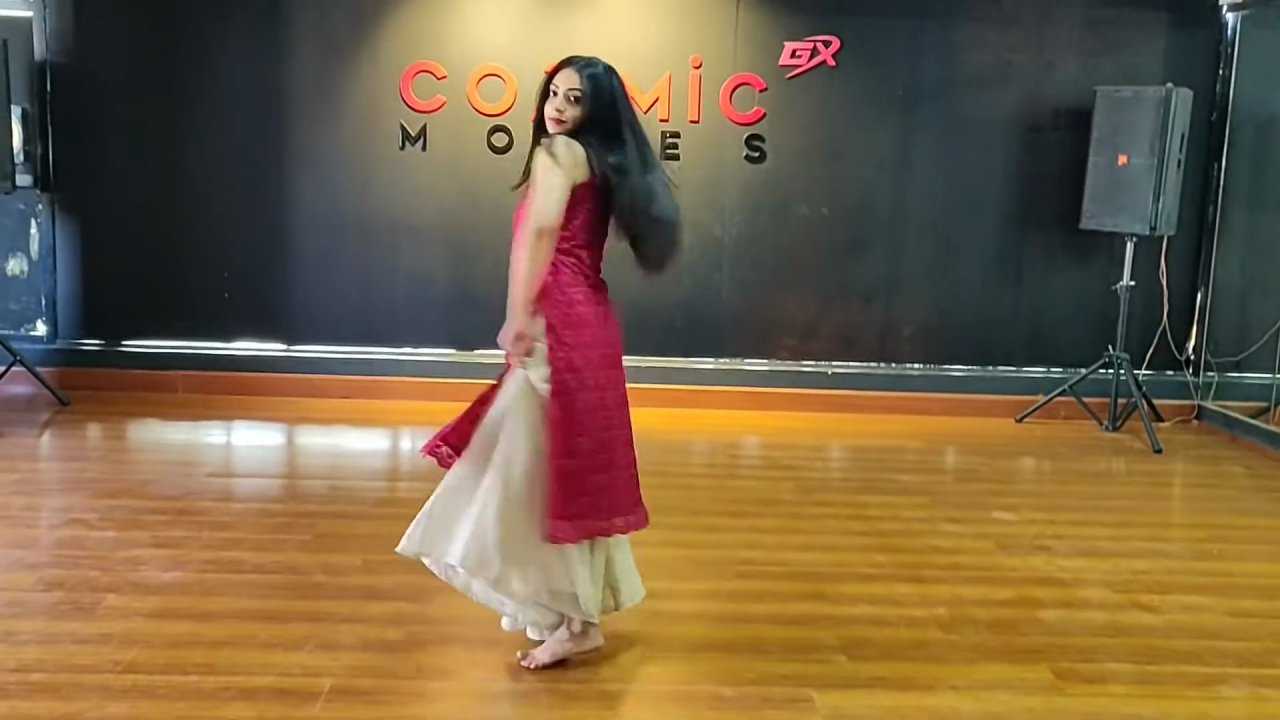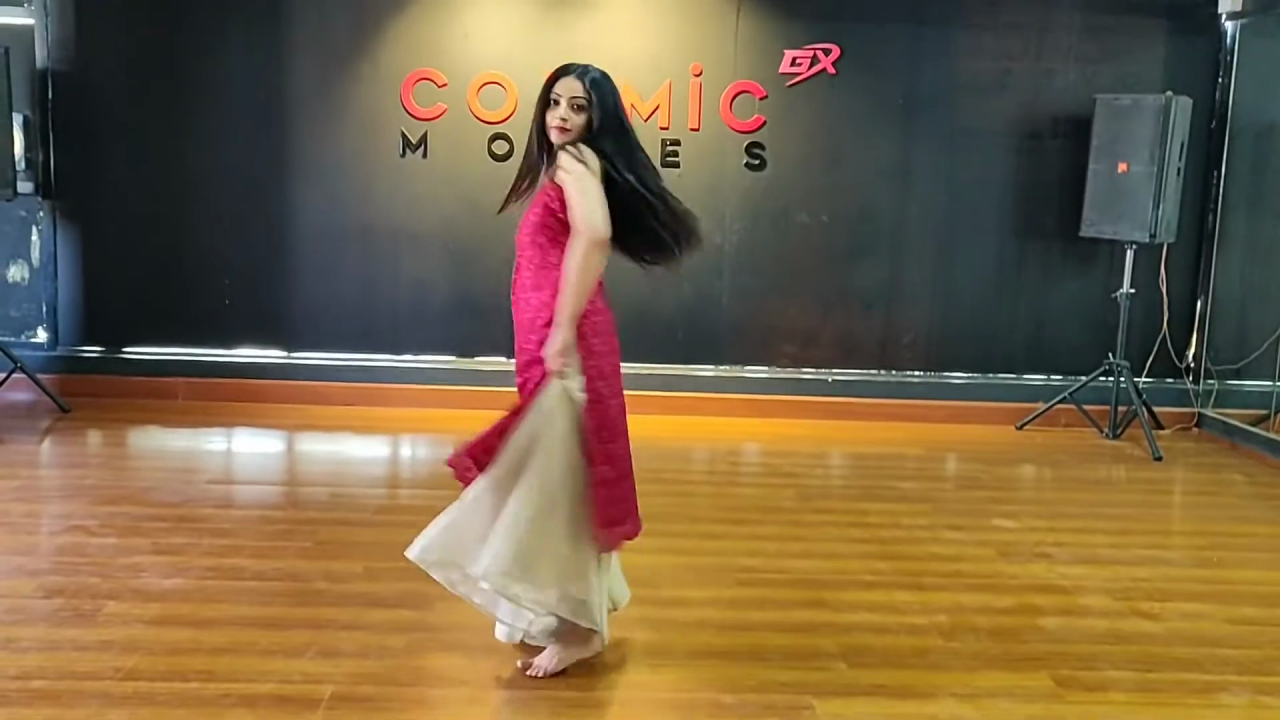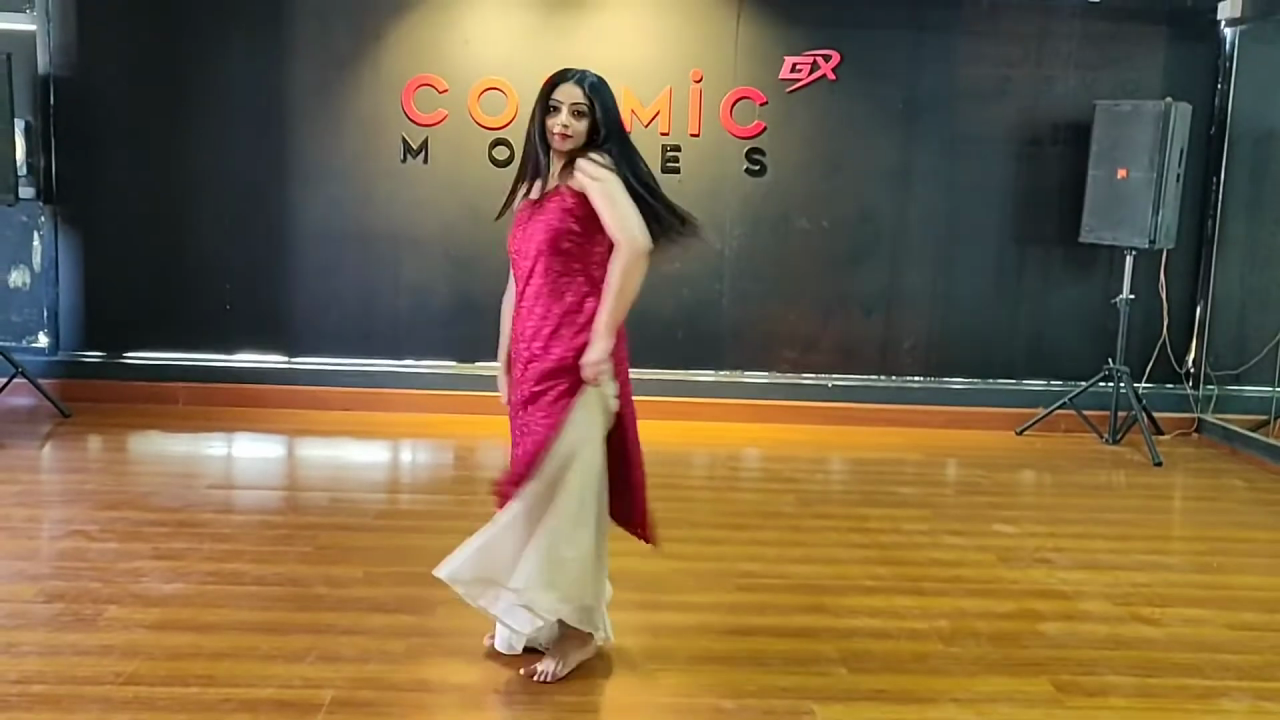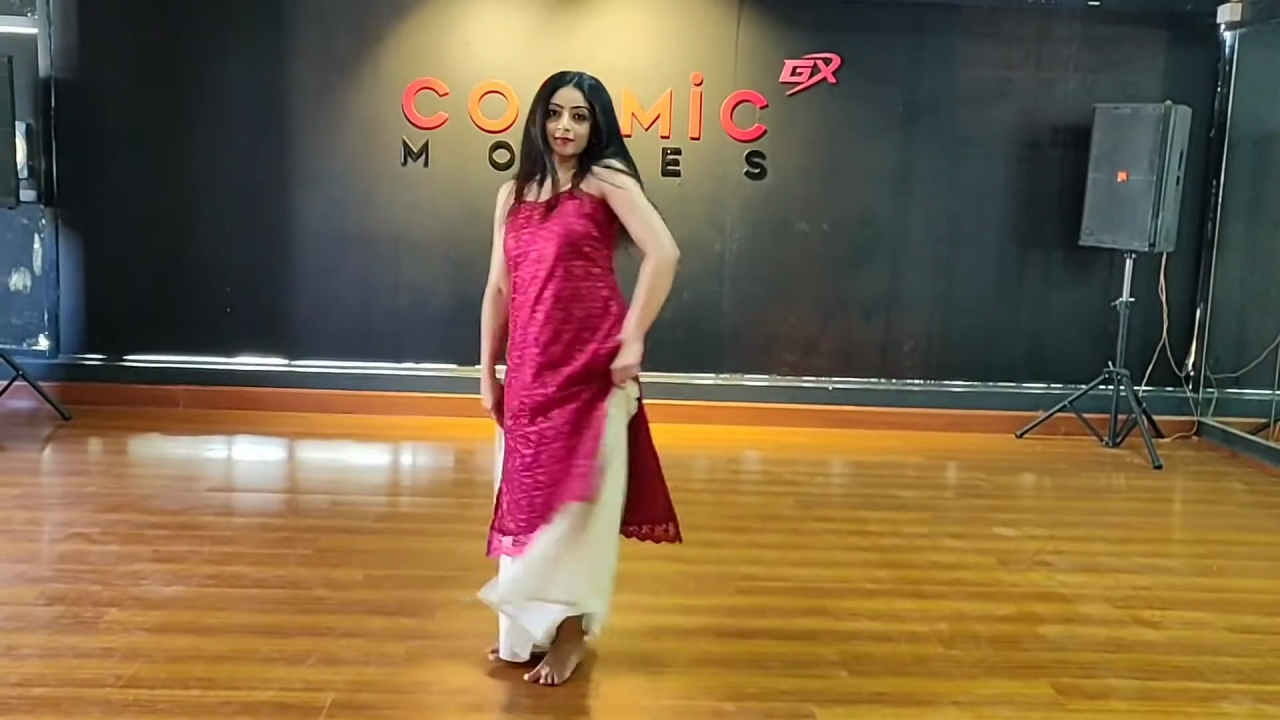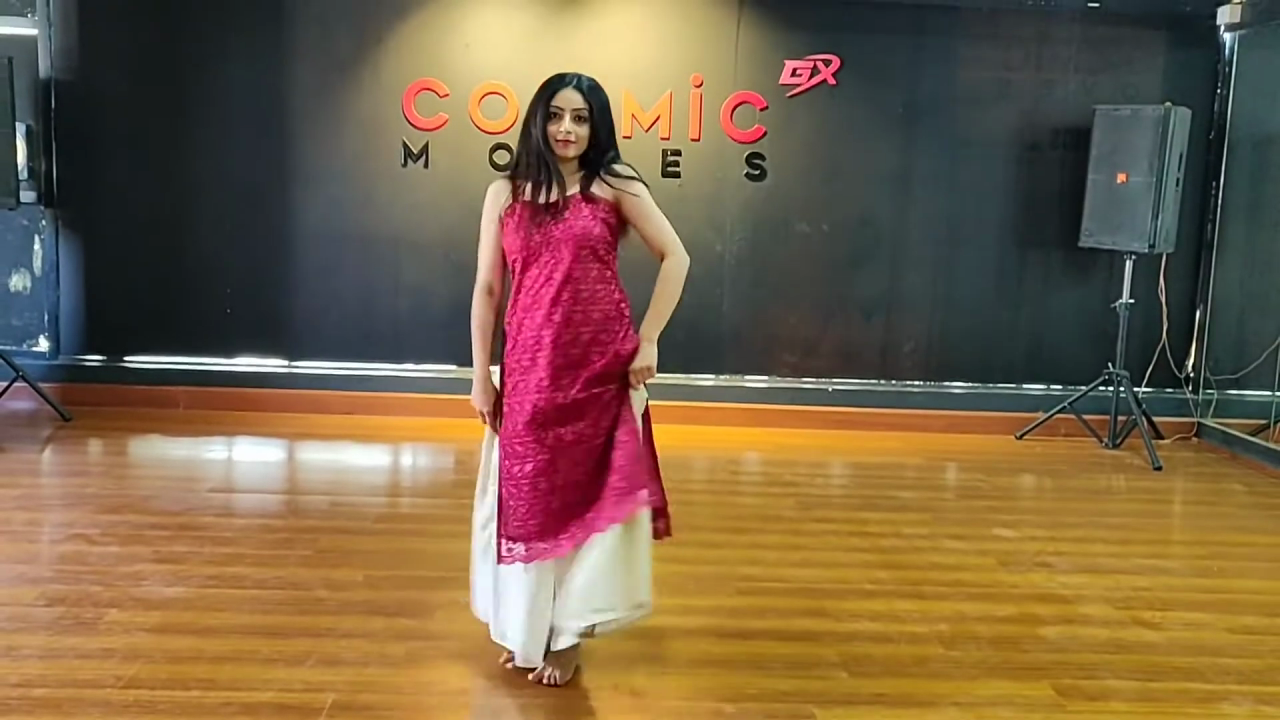
dt=0.1s
person 1, frame 1
left shoulder: (559, 151)
right shoulder: (606, 166)
left elbow: (540, 226)
left wrist: (517, 318)
left hip: (556, 334)
right hip: (589, 333)
left knee: (536, 477)
right knee: (573, 476)
left ankle: (576, 619)
right ankle: (576, 605)
person 1, frame 2
left shoulder: (575, 161)
right shoulder: (546, 171)
left elbow: (593, 236)
left wrist: (561, 332)
right wrist: (555, 336)
left hip: (568, 347)
right hip: (566, 346)
left knee: (551, 486)
right knee: (567, 485)
left ankle: (579, 625)
right ankle: (564, 615)
person 1, frame 3
left shoulder: (592, 170)
right shoulder: (523, 188)
left elbow: (636, 245)
left wrist: (604, 339)
right wrist: (506, 359)
left hip: (578, 360)
right hip: (536, 361)
left knee: (559, 489)
right knee: (538, 489)
left ankle: (577, 628)
right ankle: (534, 621)
person 1, frame 4
left shoulder: (607, 177)
right shoulder: (513, 193)
left elbow: (664, 251)
right elbow: (499, 287)
left wrist: (633, 338)
right wrist: (488, 367)
left hip: (594, 360)
right hip: (533, 367)
left knee: (580, 493)
right knee: (533, 493)
left ankle: (568, 627)
right ankle: (533, 628)
person 1, frame 5
left shoulder: (615, 184)
right shoulder: (505, 193)
left elbow: (677, 258)
right elbow: (487, 290)
left wrist: (648, 339)
right wrist: (482, 373)
left hip: (603, 364)
right hip: (531, 369)
left knee: (596, 494)
right knee: (530, 498)
left ankle: (570, 632)
right ankle: (532, 631)
